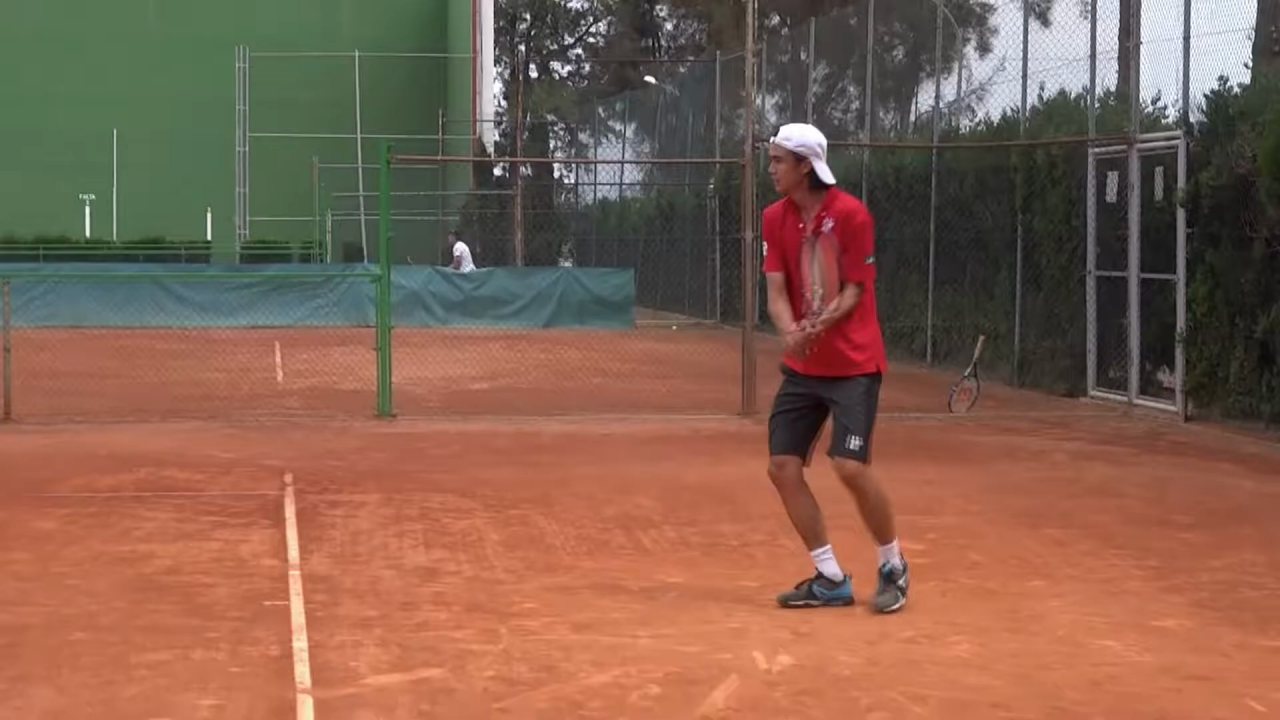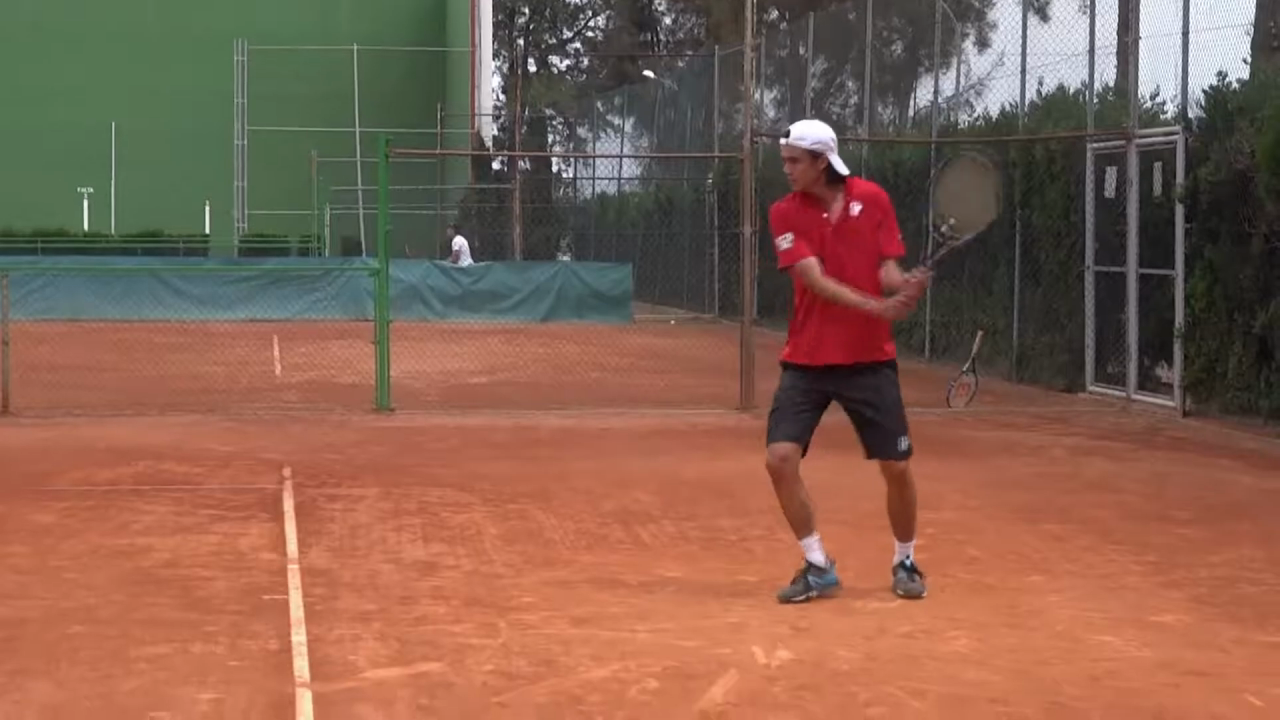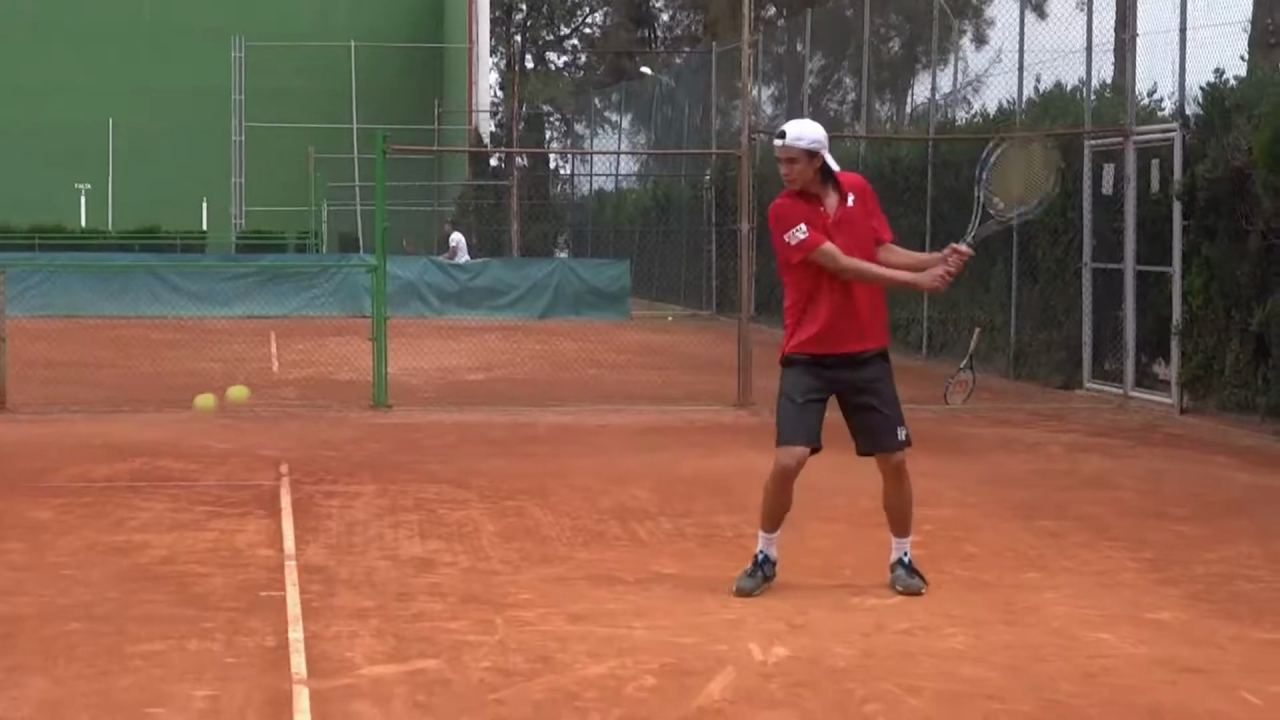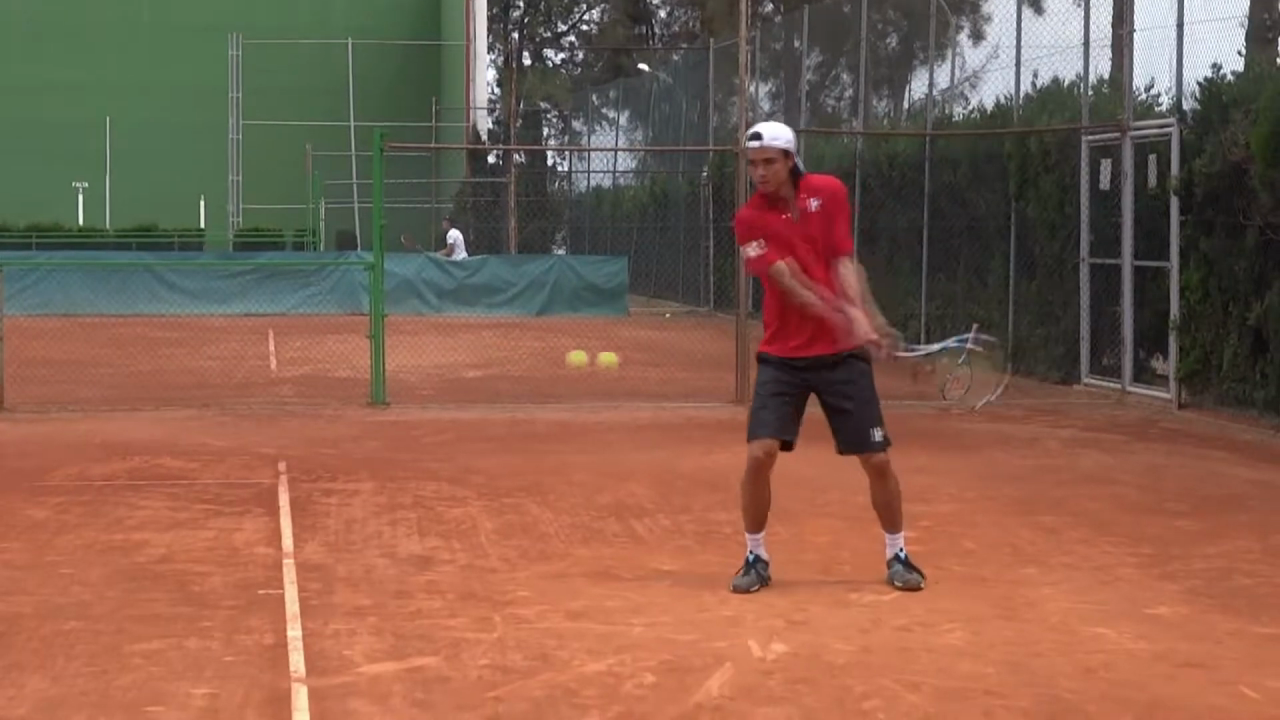
dt=0.2s
person 1, frame 1
left shoulder: (850, 214)
right shoulder: (774, 218)
left elbow: (852, 293)
right elbow: (776, 293)
left wrist: (819, 324)
right wrist: (790, 332)
left hip: (854, 365)
right hip: (802, 367)
left knee: (851, 468)
right knee: (782, 468)
left ankle: (892, 568)
right ankle: (831, 576)
person 1, frame 2
left shoulder: (871, 198)
right shoulder: (785, 213)
left elbow: (888, 267)
right elbow: (815, 280)
left wrist: (906, 288)
right wrist: (875, 307)
left hip: (869, 360)
right hip: (807, 360)
left knee: (897, 469)
right knee: (779, 459)
left ankle: (905, 561)
right ankle: (818, 565)
person 1, frame 3
left shoulder: (857, 188)
right shoulder: (784, 210)
left elbow: (884, 251)
right elbow: (839, 266)
left wrist: (936, 260)
right wrist: (913, 277)
left hip: (866, 351)
right hip: (807, 355)
left knee: (894, 460)
right knee: (788, 461)
left ankle: (901, 558)
right ankle: (764, 557)
person 1, frame 4
left shoulder: (830, 192)
right shoulder: (750, 219)
left elbow: (844, 263)
right elbow: (789, 286)
left wrist: (865, 317)
right wrist: (846, 322)
left hip: (841, 353)
right hip: (782, 355)
left knee: (877, 459)
right knee: (759, 456)
left ankle: (897, 554)
right ankle: (755, 557)
